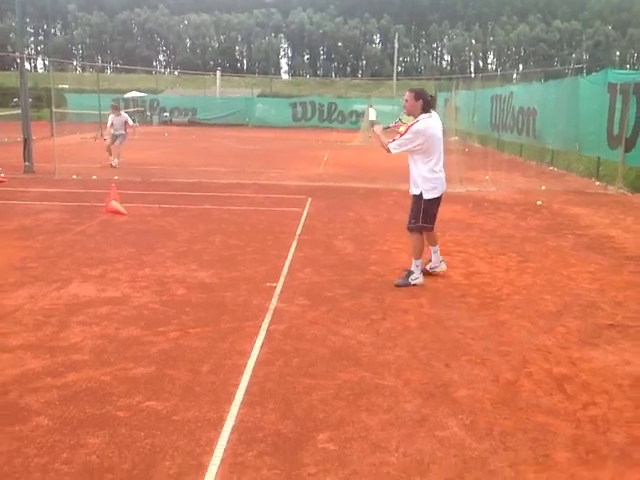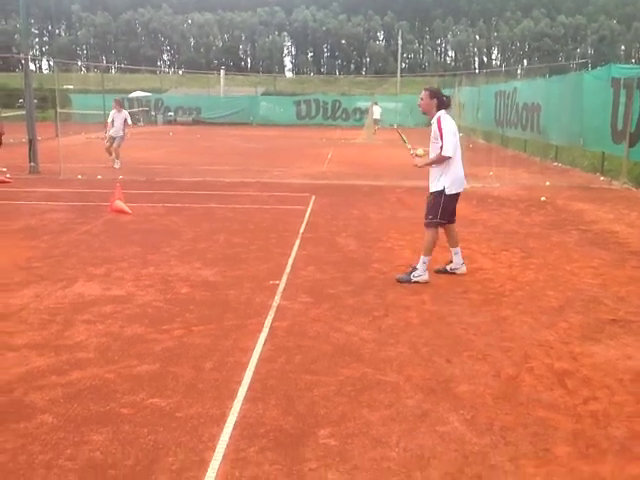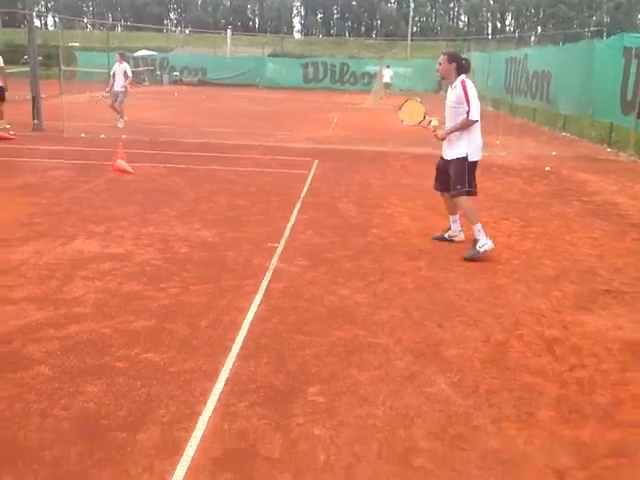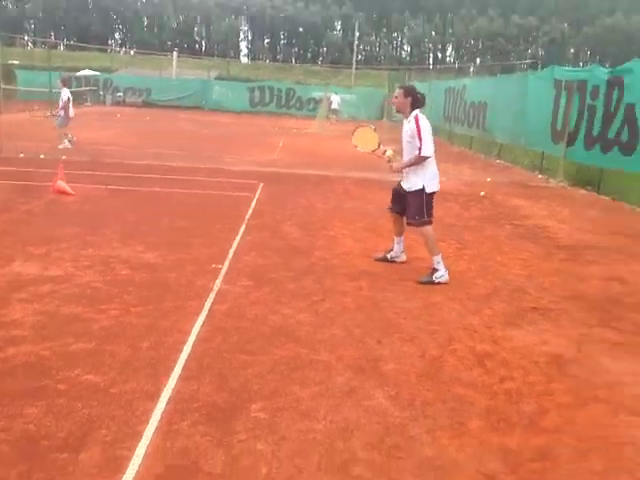
dt=0.3s
person 1, frame 1
left shoulder: (418, 128)
right shoulder: (432, 117)
left elbow: (390, 147)
left wrist: (378, 132)
right wrist: (403, 128)
left hip: (426, 186)
right hip: (430, 182)
left knee: (416, 228)
right knee: (424, 226)
left ankle: (416, 273)
right ankle: (436, 262)
person 1, frame 2
left shoulder: (441, 120)
right shoulder: (440, 120)
left elbow: (447, 153)
left wrist: (424, 162)
right wrist: (422, 155)
left hip: (446, 183)
right hip: (443, 181)
left knee: (431, 224)
right knee: (446, 223)
left ankle: (420, 270)
right ankle: (458, 262)
person 1, frame 3
left shoulder: (464, 85)
right shoulder: (452, 87)
left elbow: (473, 117)
left wrist: (447, 131)
right wrist: (442, 128)
left hip: (464, 151)
right hip: (452, 149)
left knee: (460, 194)
right knee: (444, 190)
left ankle: (482, 240)
right ankle: (455, 230)
person 1, frame 4
left shoulder: (419, 121)
right shoulder: (408, 121)
left elbow: (425, 154)
left wrist: (401, 165)
left hip: (422, 182)
right hip: (409, 180)
left knee: (422, 223)
right knee: (396, 211)
left ankle: (440, 271)
right ankle: (397, 251)
